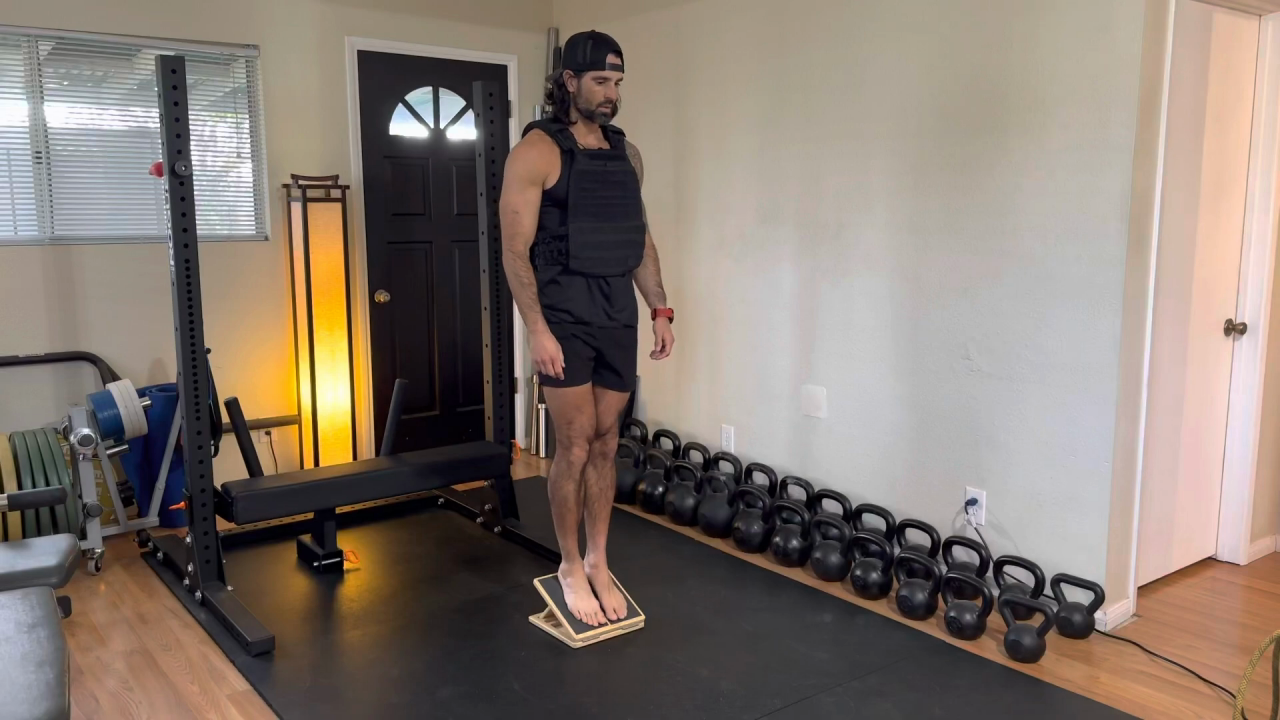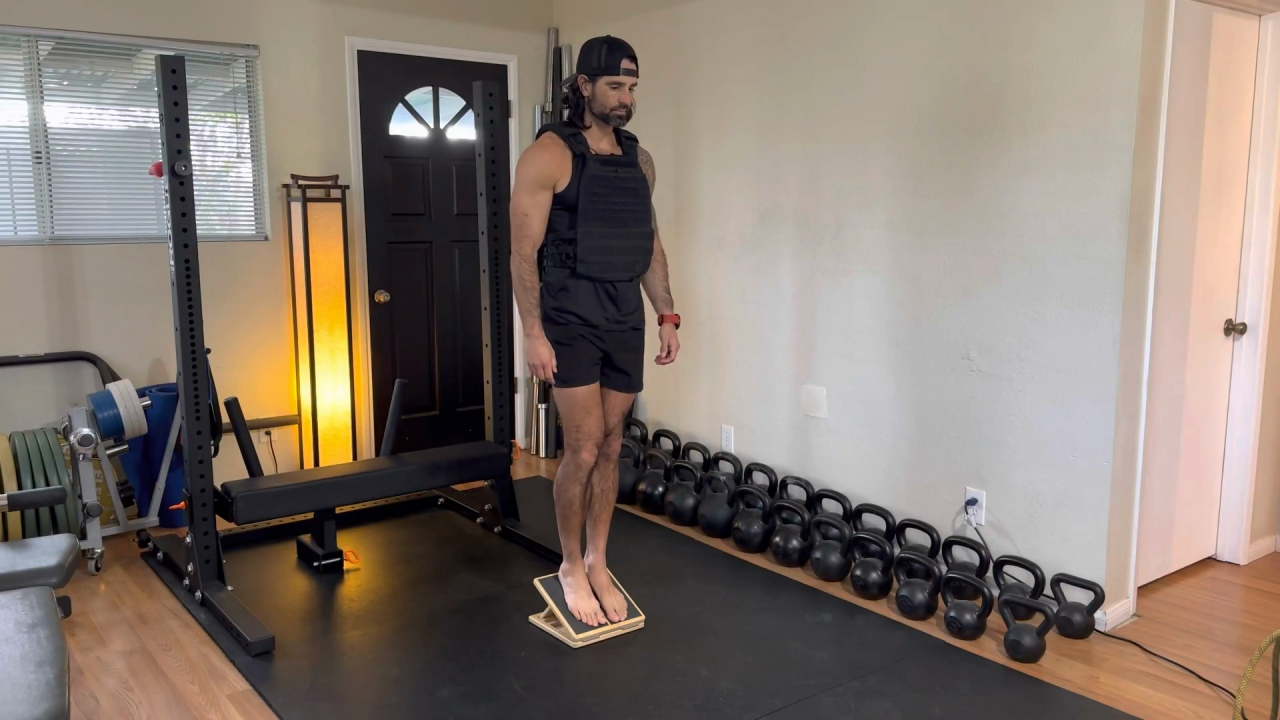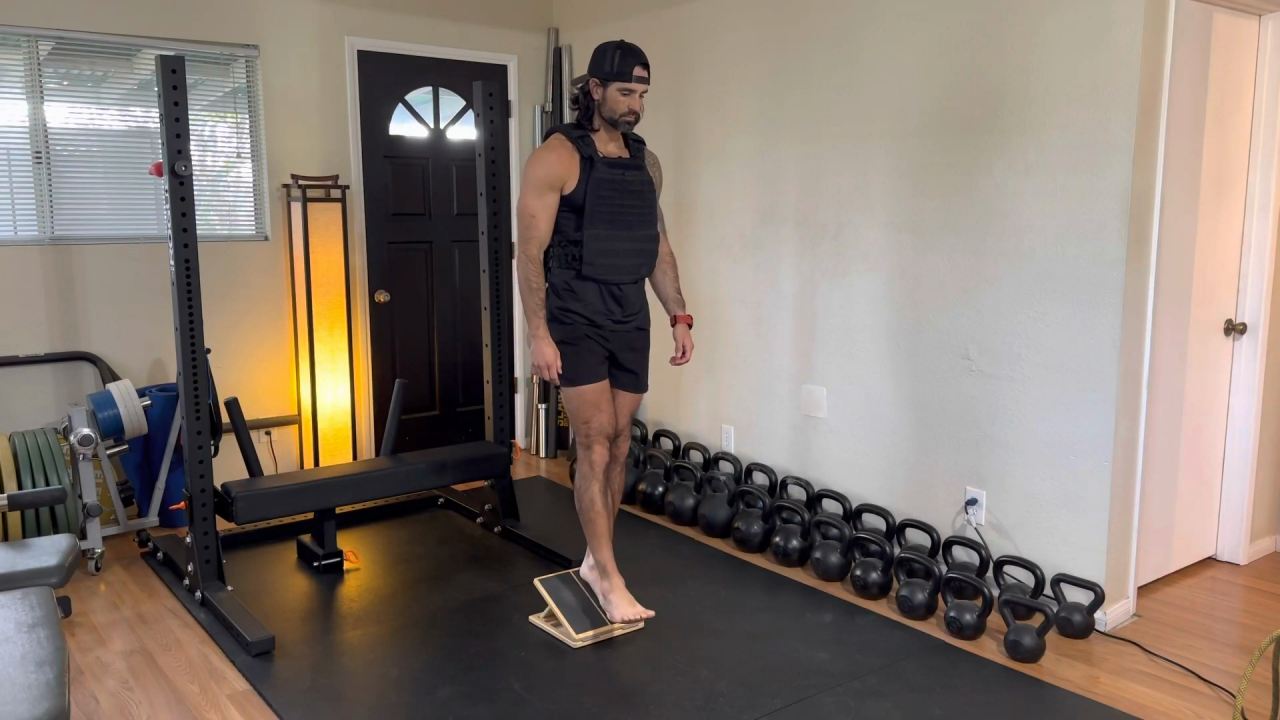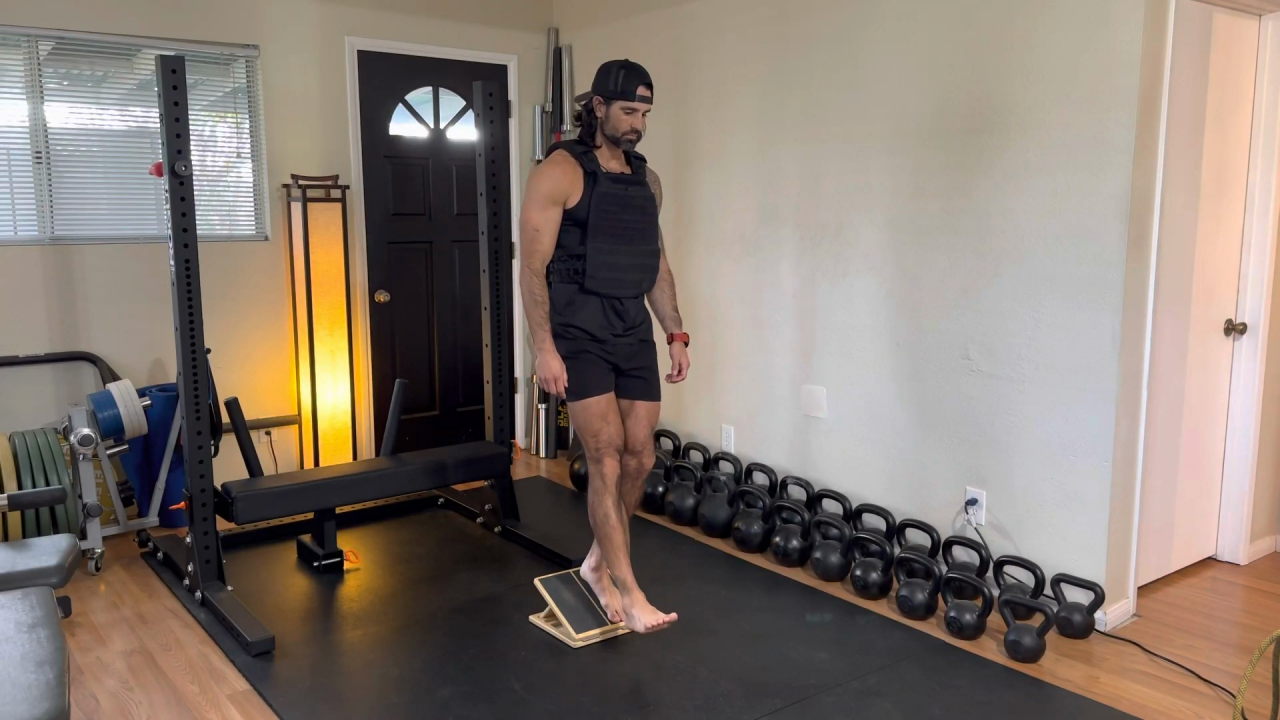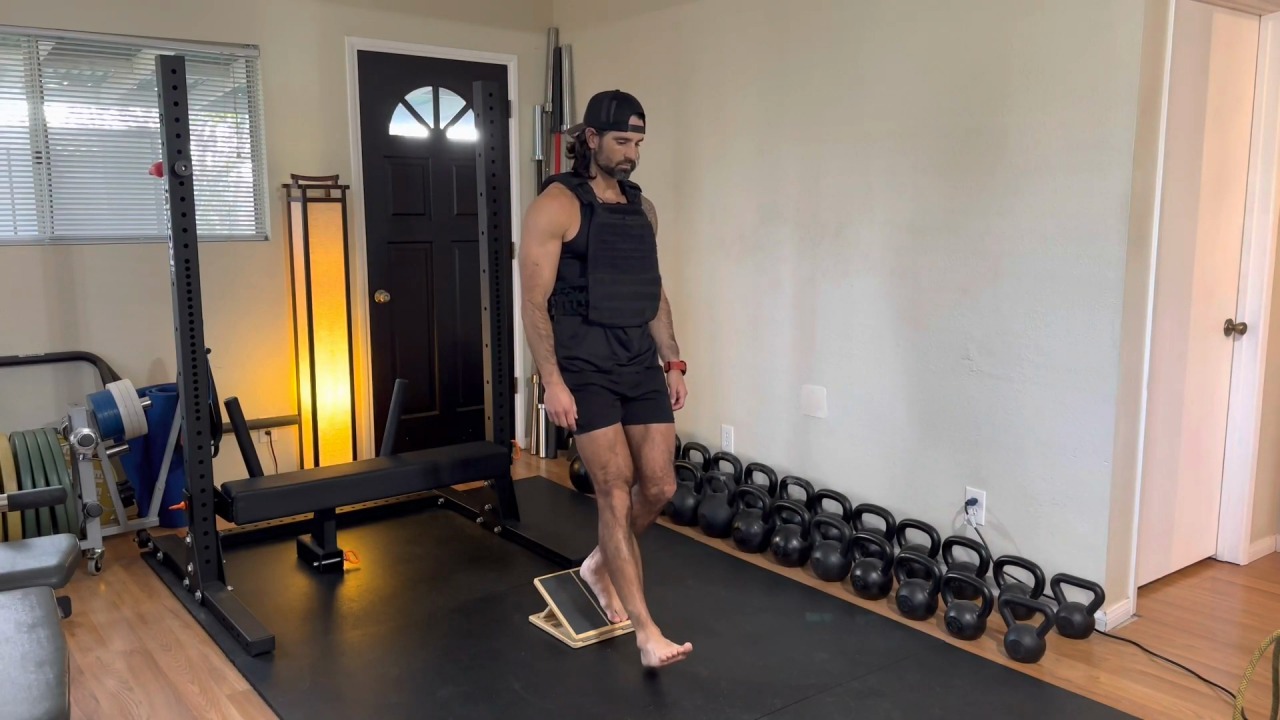
dt=1s
person 1, frame 1
left shoulder: (626, 153)
right shoulder: (537, 152)
right elbow: (516, 250)
left wrist: (660, 309)
right wrist: (536, 329)
left hip: (618, 318)
right hip: (566, 321)
left knee: (605, 445)
right knee: (574, 449)
left ankle: (598, 562)
right ankle: (570, 567)
person 1, frame 2
left shoulder: (639, 159)
right shoulder: (549, 155)
right elbow: (525, 252)
left wrist: (667, 315)
right wrist: (534, 333)
left hip: (625, 320)
right hip: (572, 321)
left knee: (610, 449)
right knee: (583, 451)
left ankle: (597, 565)
right ankle: (570, 566)
person 1, frame 3
left shoulder: (646, 162)
right shoulder: (556, 157)
left elbow: (658, 246)
right elbow: (530, 253)
left wrist: (679, 316)
right wrist: (539, 335)
left hip: (630, 320)
right hip: (576, 321)
left knee: (619, 448)
right knee: (594, 448)
left ankle: (594, 563)
right ankle: (610, 579)
person 1, frame 4
left shoulder: (647, 179)
right shoulder: (560, 172)
right elbow: (533, 268)
left wrist: (676, 334)
right wrist: (544, 347)
left hip: (633, 334)
right hip: (580, 336)
left knee: (639, 460)
right knee: (607, 461)
left ankle: (599, 563)
right ankle: (630, 594)
person 1, frame 5
left shoulder: (642, 207)
right shoulder: (556, 205)
right elbow: (534, 302)
left wrist: (672, 362)
right wrist: (552, 381)
left hip: (639, 363)
right hip: (585, 369)
left knee: (659, 485)
right knee: (617, 492)
left ankle: (600, 565)
right ankle: (646, 630)
